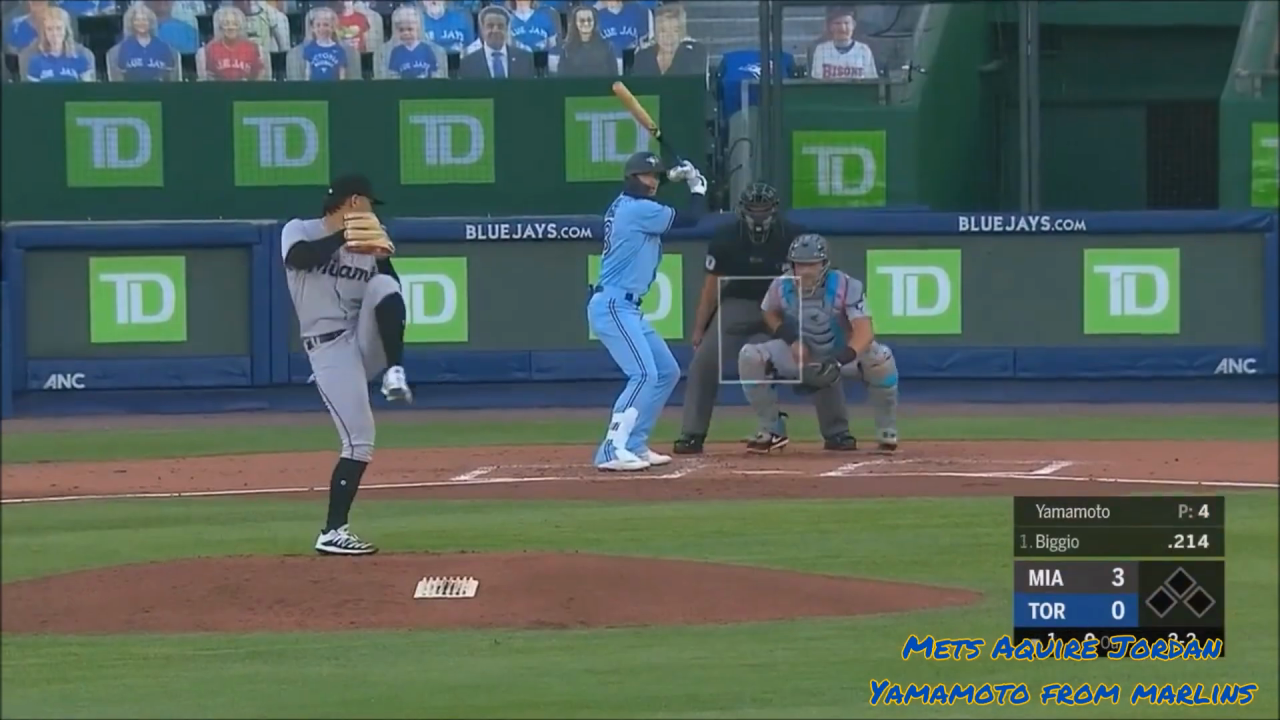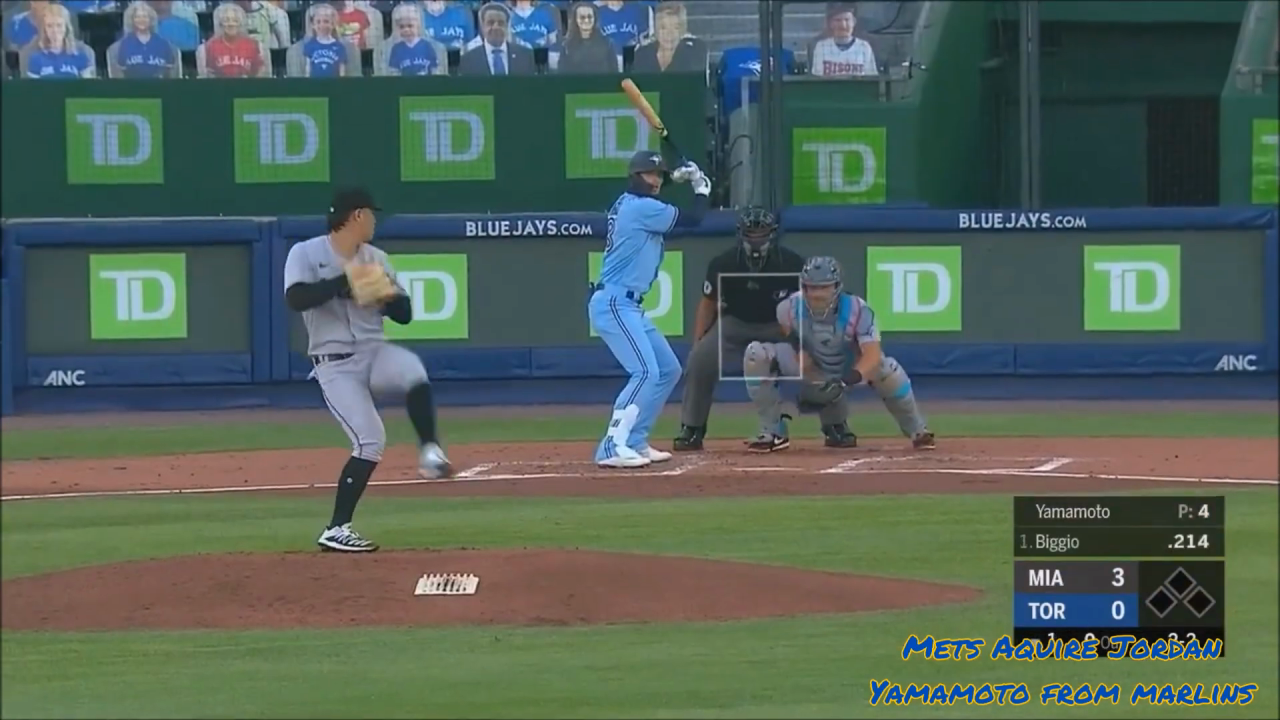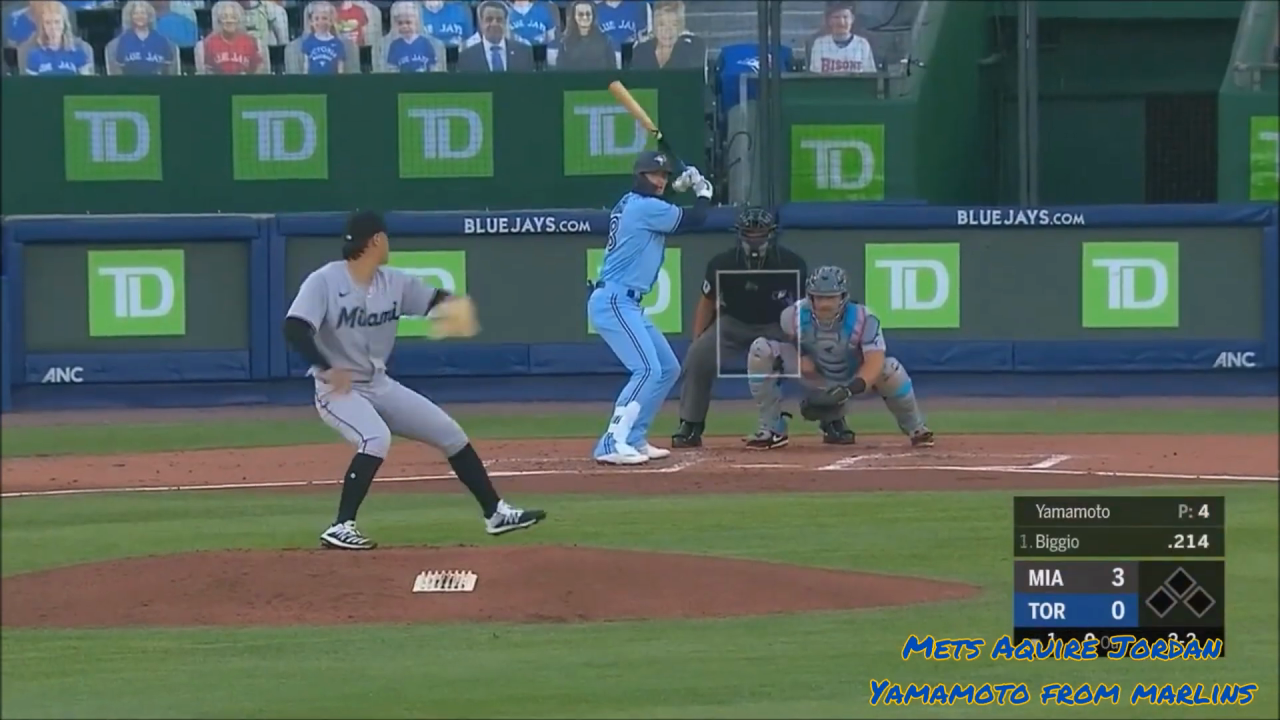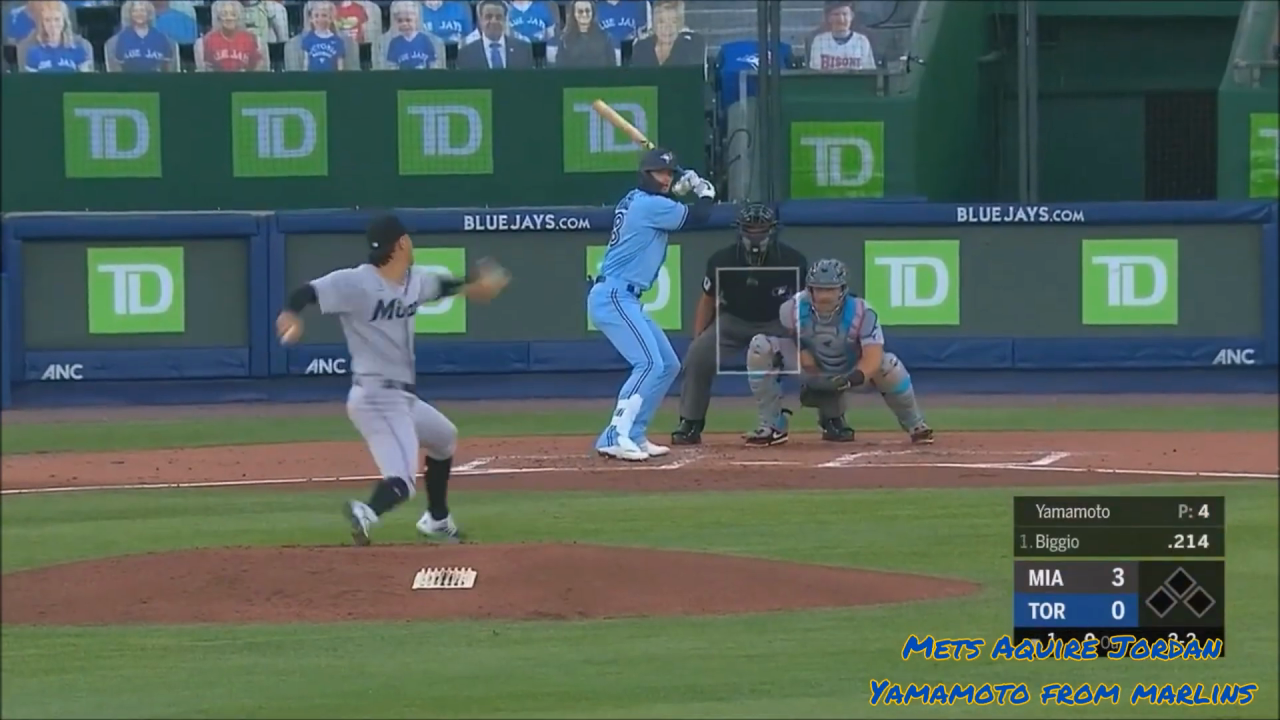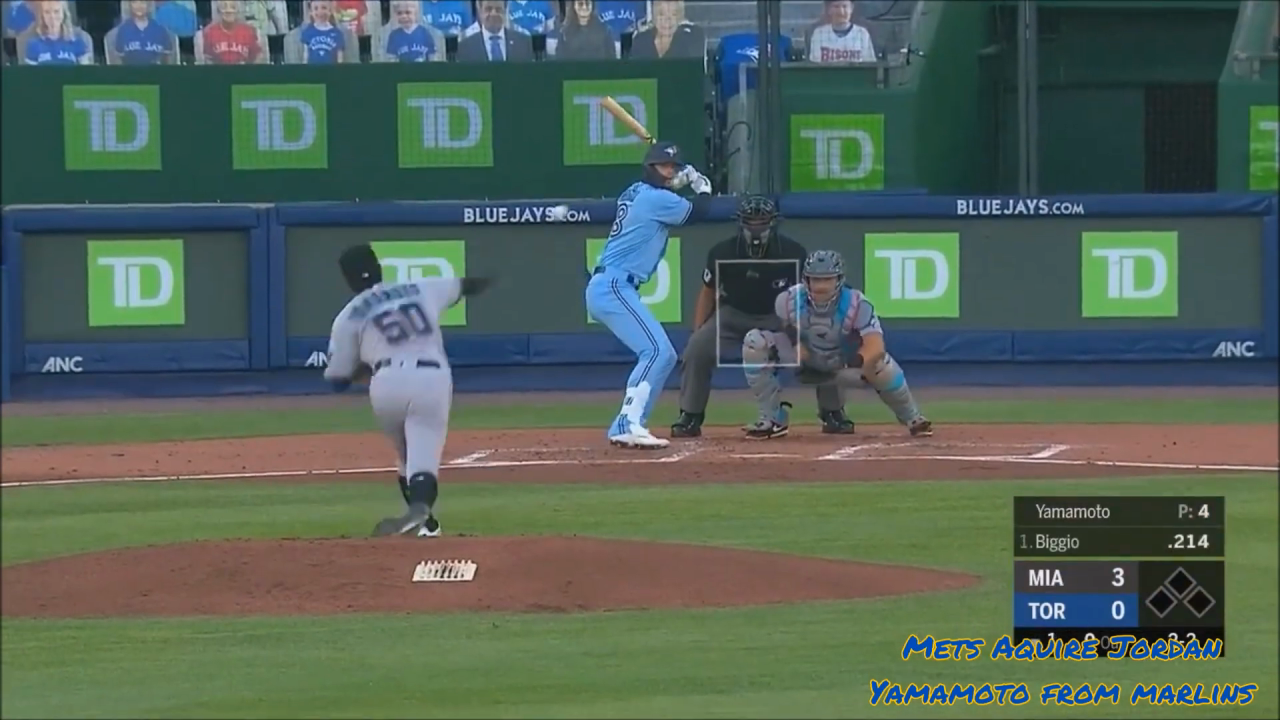
dt=0.2s
person 1, frame 1
right shoulder: (299, 230)
left elbow: (391, 288)
right elbow: (300, 259)
left wrist: (382, 257)
right wrist: (344, 235)
left hip: (365, 341)
right hip: (329, 350)
left knee: (384, 287)
right knee: (359, 441)
left ankle: (395, 373)
right ankle: (333, 532)
person 1, frame 2
left shoulder: (376, 257)
right shoulder: (305, 253)
left elbow: (404, 313)
right elbow: (297, 299)
left wrist: (385, 294)
right wrist: (346, 282)
left hip: (376, 353)
right hip: (337, 365)
left knee: (413, 372)
right knee: (370, 441)
left ankle: (430, 450)
right ankle: (337, 530)
person 1, frame 3
left shoulder: (395, 280)
right shoulder: (324, 281)
left elbow: (439, 296)
right elbow: (294, 329)
right wrist: (326, 367)
left hip: (380, 386)
right hip: (338, 393)
left knee: (450, 434)
right knee: (375, 442)
left ankle: (495, 512)
right ankle: (341, 526)
person 1, frame 4
left shoulder: (414, 279)
right shoulder: (356, 281)
left elbow: (443, 286)
right elbow: (308, 291)
left wrist: (477, 282)
right wrist: (291, 312)
left hip: (398, 399)
right hip: (376, 402)
left knee: (446, 438)
right knee: (401, 480)
left ankle: (438, 518)
person 1, frame 5
left shoulder: (347, 317)
right shoulder: (418, 290)
left elbow: (338, 380)
right elbow: (469, 286)
left wrist: (361, 370)
left hip: (385, 387)
right hip: (431, 379)
left knee: (409, 460)
right knee: (422, 471)
left ankle: (427, 523)
right ankle: (419, 509)
person 2, frame 1
left shoulder: (626, 205)
right shoulder: (638, 208)
right elbow: (690, 218)
left wrist: (671, 177)
right wrist: (698, 187)
left hip: (626, 308)
right hip: (613, 306)
left knee: (667, 372)
right knee: (644, 375)
left ankle: (633, 445)
right ankle: (612, 450)
person 2, frame 2
left shoulder: (629, 203)
right shoulder: (640, 207)
right elbow: (692, 218)
left wrist: (677, 178)
right wrist: (702, 189)
left hip: (628, 306)
right hip: (614, 304)
left knee: (668, 370)
right knee: (646, 372)
left ankle: (634, 442)
right ankle: (612, 447)
person 2, frame 3
left shoulder: (632, 203)
right shoulder: (645, 207)
right elbow: (694, 219)
left wrist: (678, 187)
right wrist: (704, 193)
left hip: (626, 304)
right hip: (613, 302)
left knee: (668, 368)
right knee: (648, 370)
left ankle: (632, 440)
right ankle: (612, 444)
person 2, frame 4
left shoulder: (636, 200)
right shoulder: (652, 205)
right elbow: (698, 217)
left wrist: (678, 191)
right wrist: (706, 193)
left hip: (620, 298)
right hip: (613, 297)
left knee: (668, 365)
right knee: (650, 363)
left ankle: (634, 436)
right ankle: (615, 436)
person 2, frame 5
left shoulder: (636, 192)
right shoulder: (658, 199)
right elbow: (699, 212)
left wrist: (677, 186)
right wrist: (702, 188)
left hip: (608, 288)
right hip: (613, 288)
left knee: (665, 356)
right knee: (655, 351)
left ankle: (631, 427)
right ankle: (626, 425)
person 3, frame 1
left shoulder: (794, 237)
right shoulder: (725, 238)
right elbow: (712, 283)
right wrist: (699, 328)
right hip: (737, 305)
right knee: (705, 360)
left ankle: (836, 430)
right ankle: (692, 433)
person 3, frame 2
left shoulder: (793, 263)
right shoulder: (722, 264)
right elbow: (708, 304)
right wrist: (697, 345)
left hip: (780, 324)
right hip: (734, 323)
right knee: (699, 361)
right ankle: (692, 430)
person 3, frame 3
left shoulder: (792, 264)
right shoulder: (721, 264)
right elbow: (707, 303)
right wrist: (696, 343)
left hip: (779, 325)
right hip: (733, 323)
right knee: (698, 358)
right ankle: (690, 427)
person 3, frame 4
left shoulder: (793, 260)
right shoulder: (721, 260)
right elbow: (708, 301)
right wrist: (697, 341)
left hip: (779, 322)
right hip: (733, 320)
right knee: (697, 357)
right ankle: (690, 424)
person 3, frame 5
left shoulder: (793, 252)
right shoulder: (722, 252)
right elbow: (709, 293)
right wrist: (698, 334)
left hip: (779, 315)
right hip: (733, 313)
right knee: (697, 349)
left ankle: (832, 414)
right ankle: (690, 417)
person 4, frame 1
left shoulder: (846, 287)
right shoulder: (781, 287)
left elbow: (864, 332)
right elbow: (769, 313)
left wrist: (839, 362)
right wrist: (791, 339)
left hip: (841, 354)
right hip: (799, 353)
left knee: (880, 357)
right knee: (750, 356)
left ankle: (886, 430)
right ankle: (771, 431)
person 4, frame 2
left shoulder: (858, 311)
right shoulder: (791, 307)
left elbow: (873, 355)
left wrist: (844, 383)
right wrist: (799, 349)
left hip: (851, 368)
right hip: (811, 366)
left knee: (889, 370)
right knee: (755, 355)
left ankle: (917, 431)
right ankle: (772, 432)
person 4, frame 3
left shoulder: (863, 320)
right shoulder: (795, 315)
left elbow: (875, 363)
left wrist: (849, 390)
right wrist: (802, 355)
left hip: (853, 376)
right hip: (814, 372)
left knee: (890, 370)
right knee: (760, 351)
left ankle: (915, 428)
right ankle: (772, 430)
person 4, frame 4
left shoulder: (861, 313)
right shoulder: (794, 308)
left elbow: (873, 358)
left wrist: (847, 381)
right wrist: (801, 349)
left hip: (851, 370)
right hip: (813, 368)
left knee: (888, 366)
right knee: (760, 347)
left ankle: (914, 425)
right ankle: (773, 426)
person 4, frame 5
left shoulder: (857, 305)
right shoulder: (790, 300)
left elbow: (877, 347)
left wrist: (844, 362)
right wrist: (796, 342)
left hip: (847, 365)
right hip: (807, 361)
left knee: (881, 365)
right knee: (755, 342)
left ankle: (912, 418)
right ankle: (772, 419)
